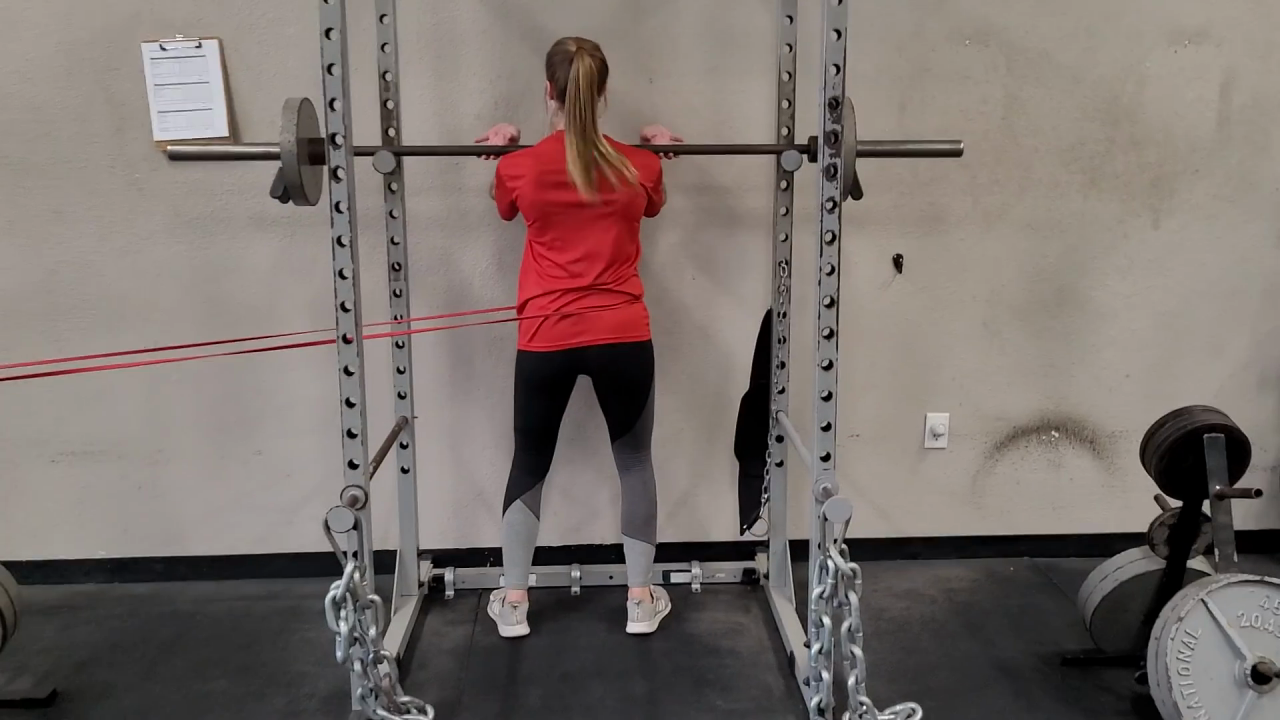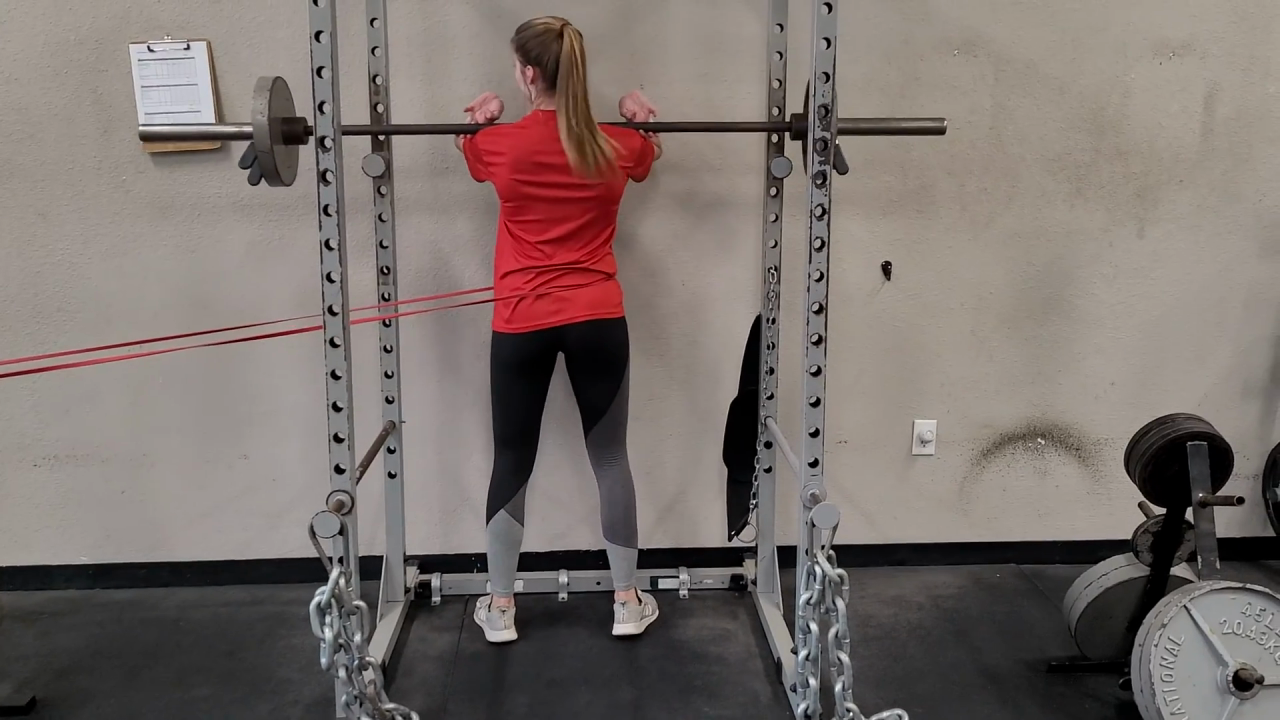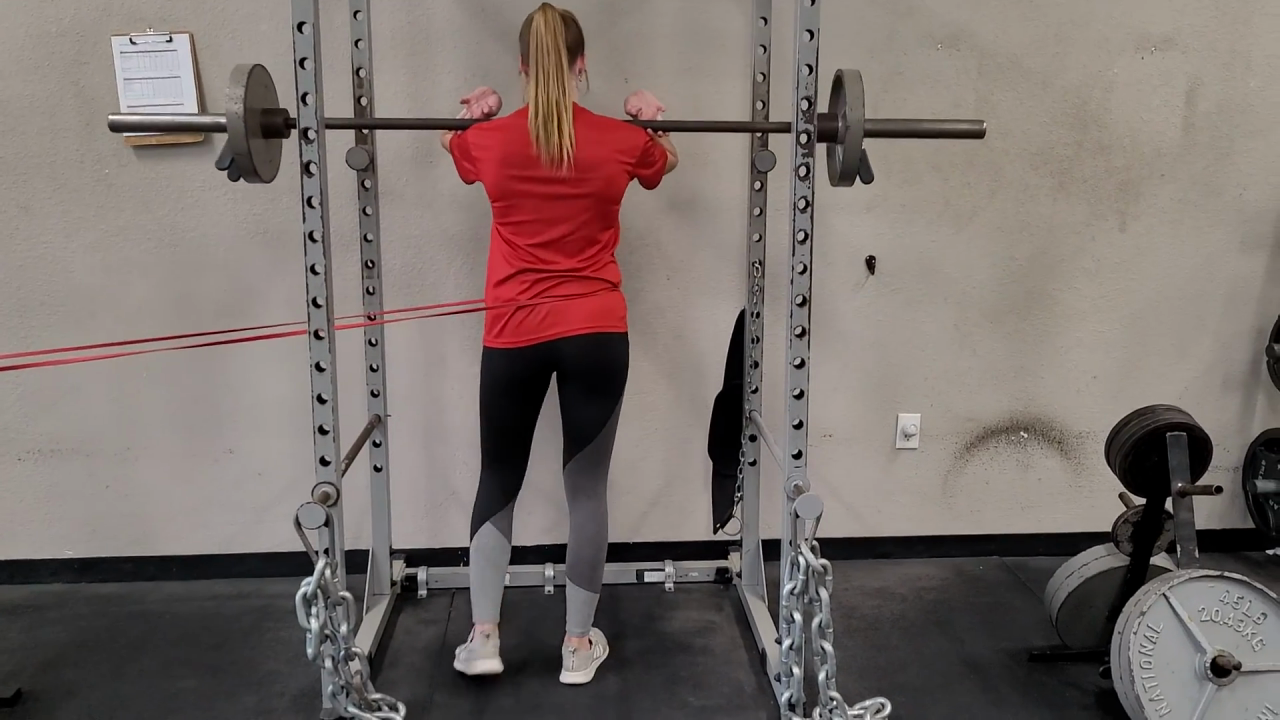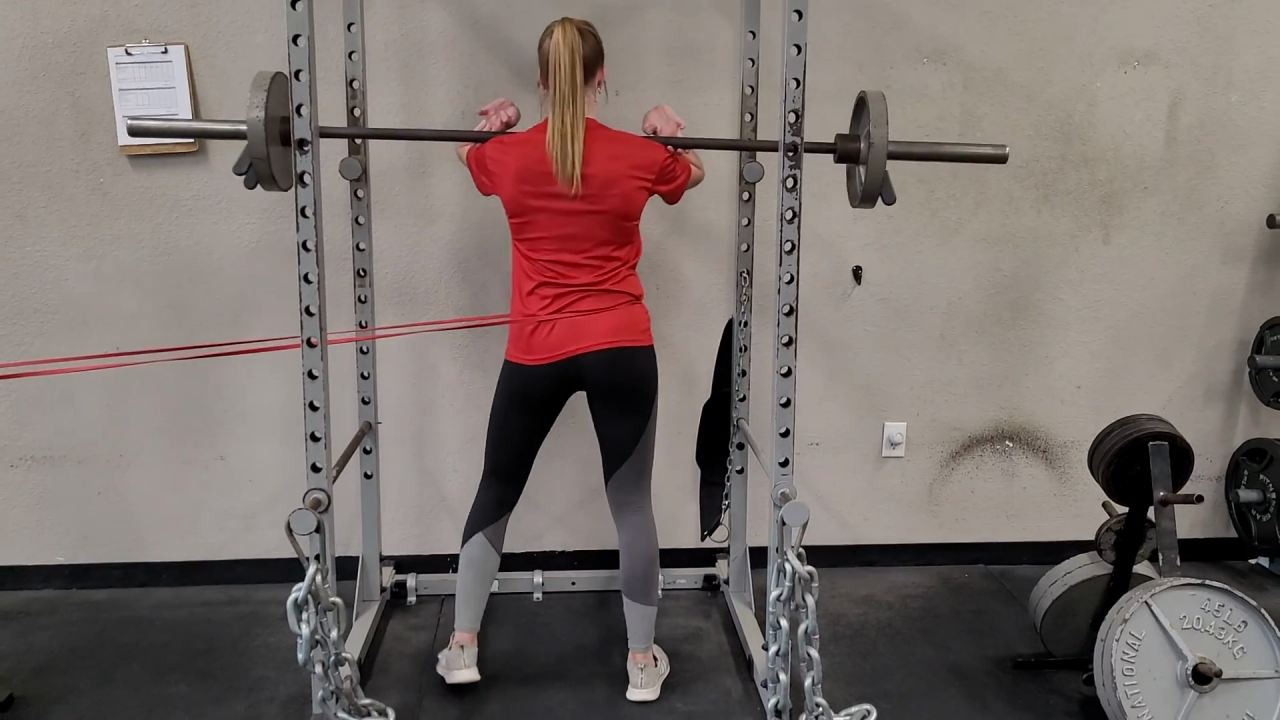
dt=1s
person 1, frame 1
left shoulder: (518, 167)
right shoulder: (637, 166)
left wrist: (503, 152)
right wrist: (654, 155)
left hip: (546, 340)
right hip: (623, 336)
left knee: (530, 464)
right knee: (634, 461)
left ankle: (513, 601)
right ankle: (642, 599)
person 1, frame 2
left shoulder: (500, 144)
right shoulder: (616, 147)
left elbow: (470, 149)
right elbow: (648, 155)
left hip: (522, 325)
right hip: (598, 320)
left knee: (512, 463)
right knee: (610, 458)
left ankle: (500, 606)
right ankle: (627, 600)
person 1, frame 3
left shoulder: (488, 141)
right shoulder: (622, 142)
left elbow: (457, 150)
right elbow: (665, 161)
left hip: (514, 337)
right hip: (597, 336)
left knee: (499, 481)
right knee: (586, 487)
left ankle: (483, 640)
right ankle: (578, 644)
person 1, frame 4
left shoulder: (507, 156)
right shoulder: (641, 157)
left elbow: (471, 156)
right elbow: (691, 174)
left wrist: (492, 129)
left hip: (536, 356)
right hip: (622, 351)
left knee: (495, 496)
right knee: (631, 504)
left ankle: (462, 646)
right ankle: (642, 662)
